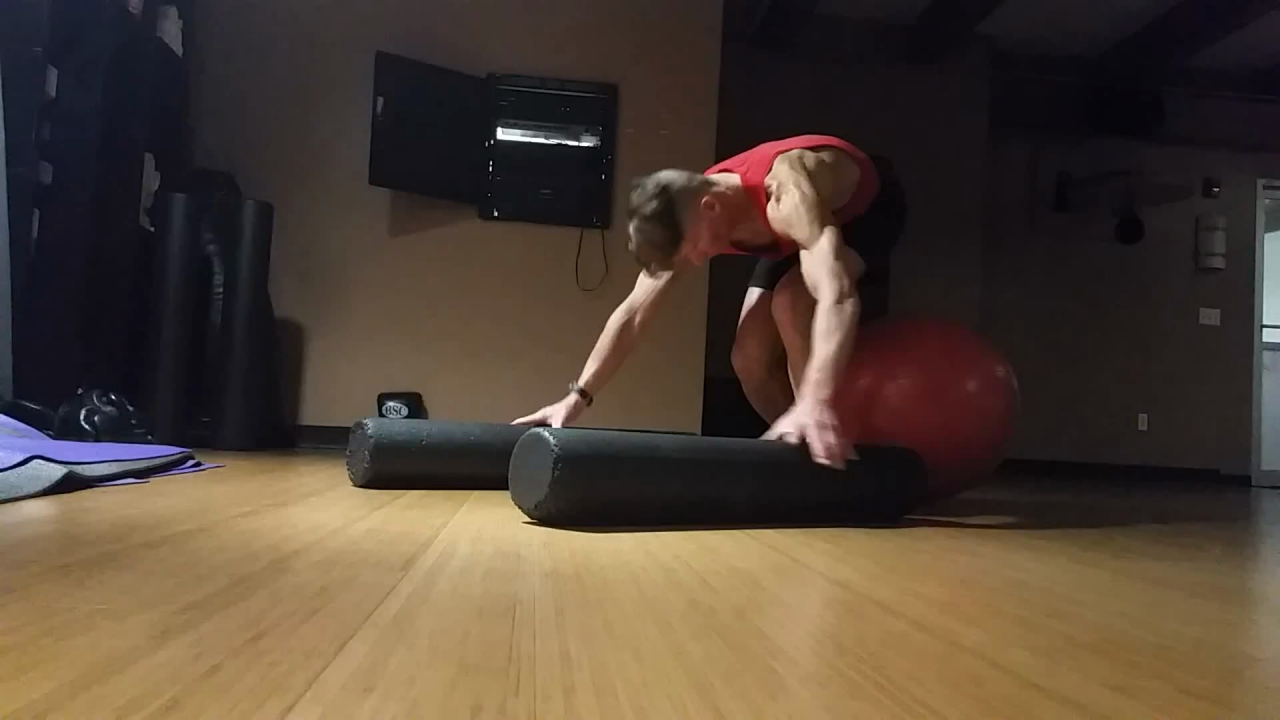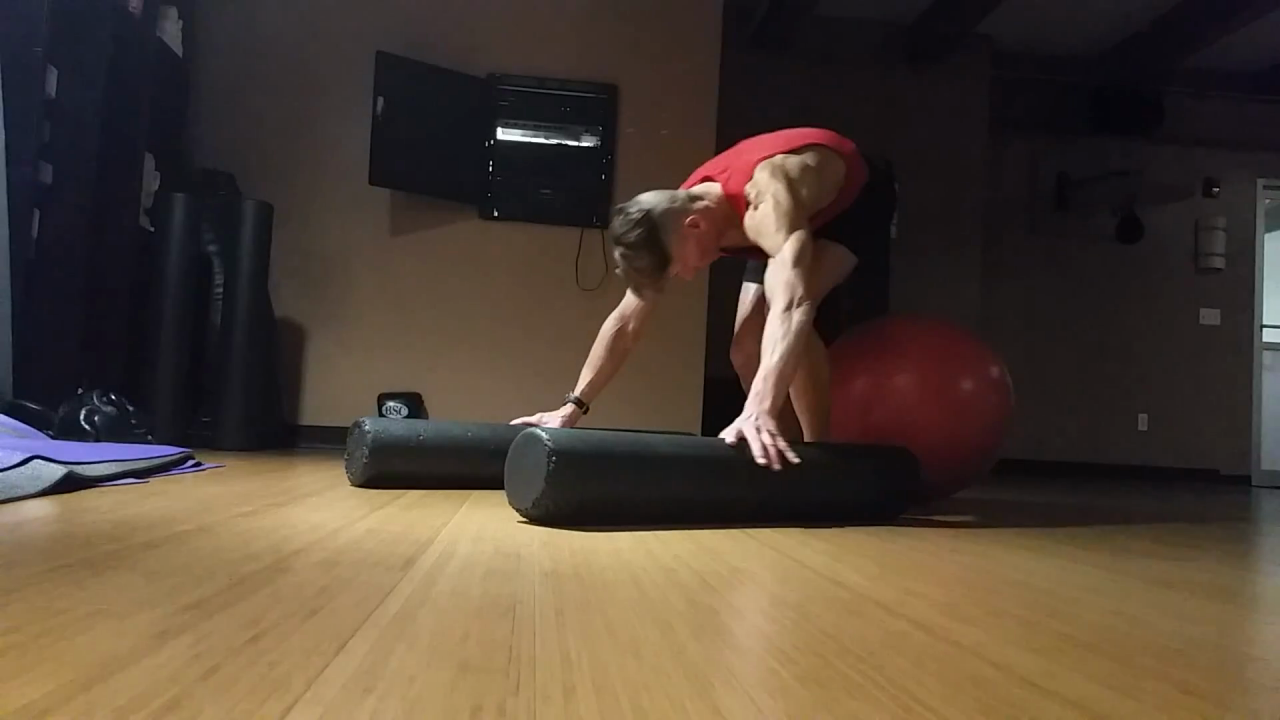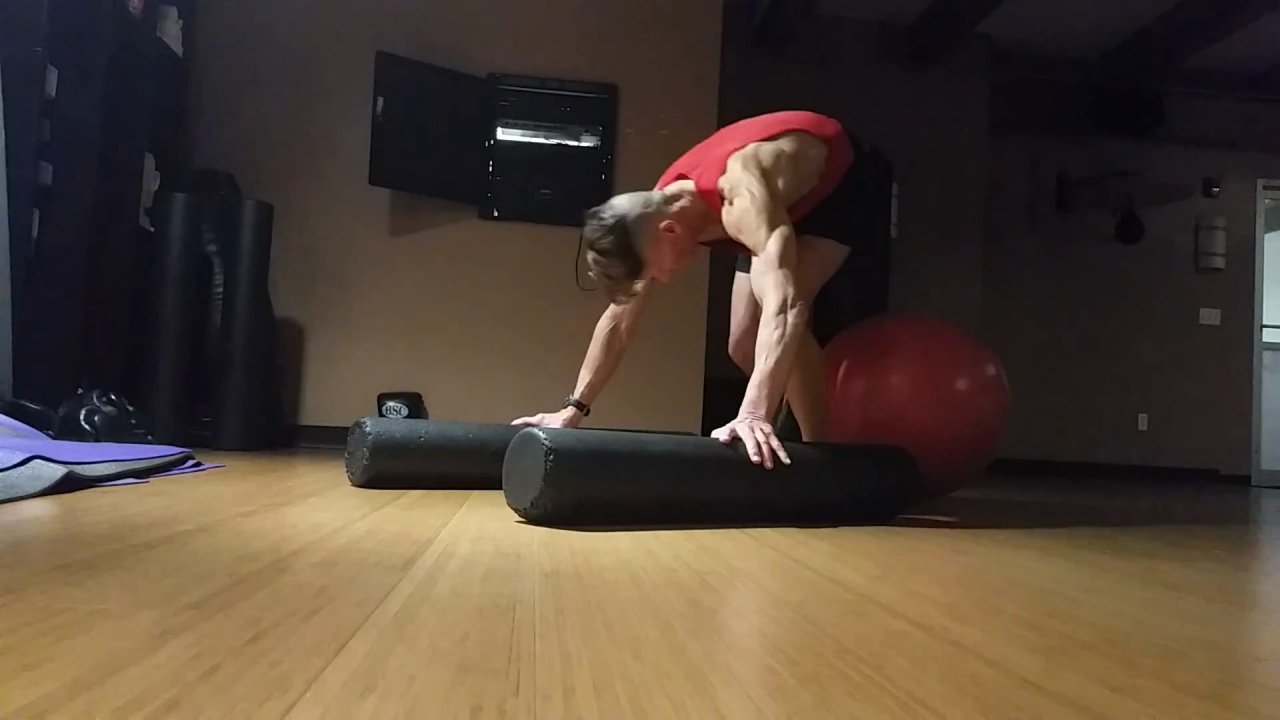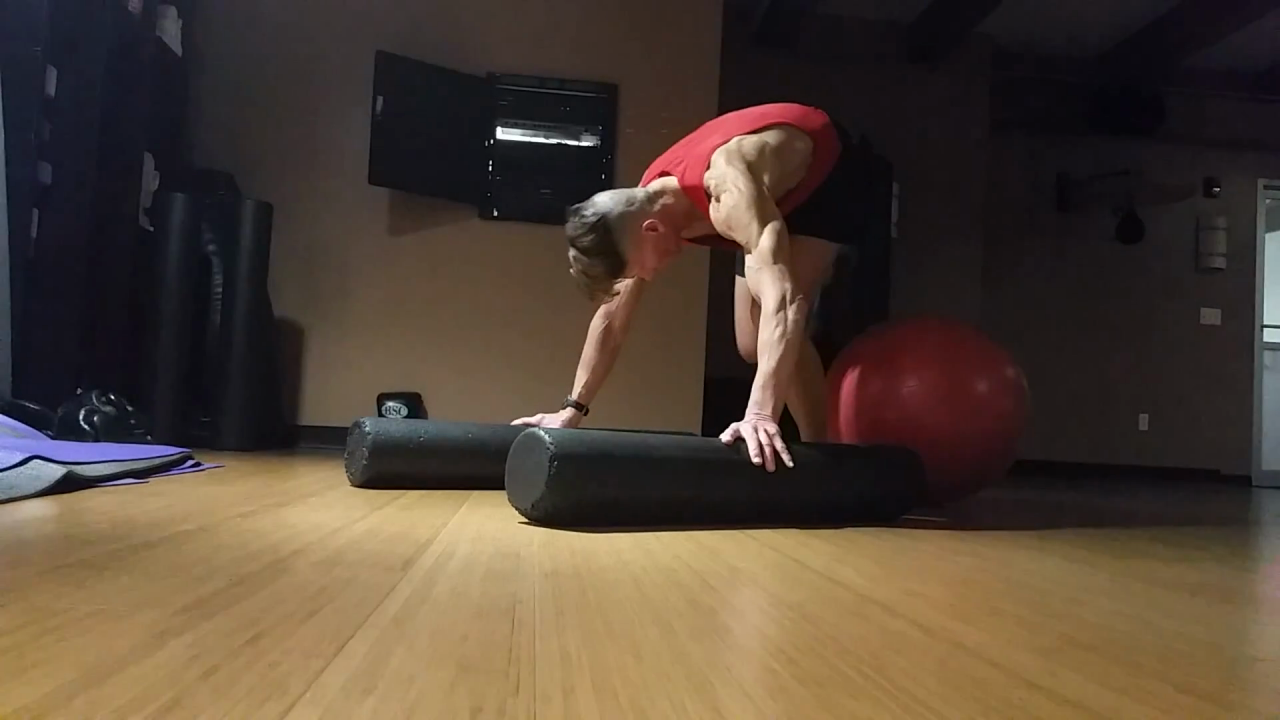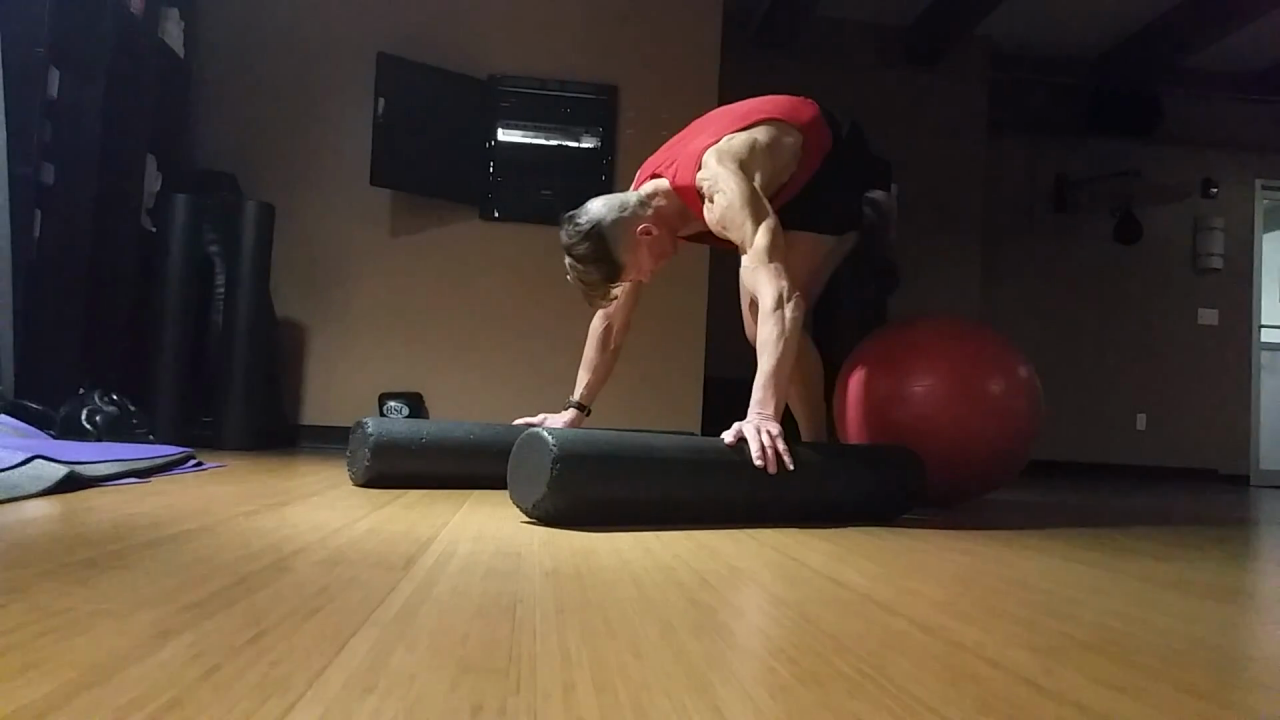
dt=0.2s
person 1, frame 1
left shoulder: (785, 196)
right shoulder: (687, 217)
left elbow: (837, 296)
right elbow: (632, 314)
left wrist: (813, 403)
right wrist: (576, 399)
left hip: (866, 210)
left knee: (791, 308)
right knee: (749, 358)
left ankle: (824, 450)
right ankle: (794, 450)
person 1, frame 2
left shoulder: (763, 204)
right shoulder: (676, 216)
left elbow: (791, 304)
right elbow: (626, 321)
left wrist: (758, 413)
right wrist: (574, 407)
left hip: (856, 196)
right hip: (798, 214)
left knee: (784, 306)
right knee: (747, 356)
right ankle: (789, 450)
person 1, frame 3
left shoulder: (741, 198)
right shoulder: (656, 210)
left elbow: (783, 303)
right elbow: (619, 321)
left wrist: (755, 414)
right wrist: (574, 409)
left hip: (839, 177)
right hip: (788, 195)
left knee: (784, 304)
right knee: (744, 349)
person 1, frame 4
left shoulder: (727, 195)
right shoulder: (642, 207)
left elbow: (783, 300)
right elbow: (611, 319)
left wrist: (760, 414)
right wrist: (574, 410)
left hip: (829, 167)
right hip: (780, 181)
left knee: (774, 318)
right knee: (753, 344)
person 1, frame 5
left shoulder: (719, 194)
right shoulder: (635, 208)
left elbow: (779, 299)
right elbow: (612, 320)
left wrist: (763, 414)
right wrist: (575, 410)
left hip: (827, 157)
right hip: (779, 173)
left knee: (772, 312)
right knee: (757, 322)
right ankle: (861, 229)
